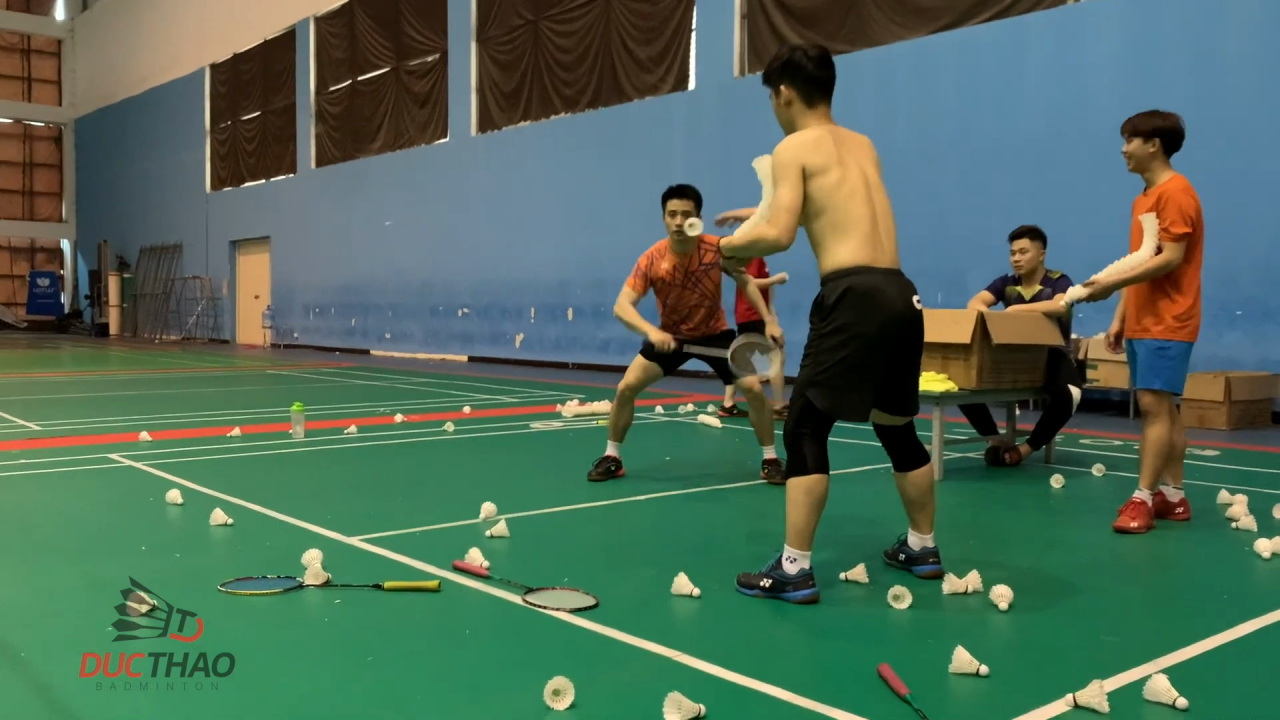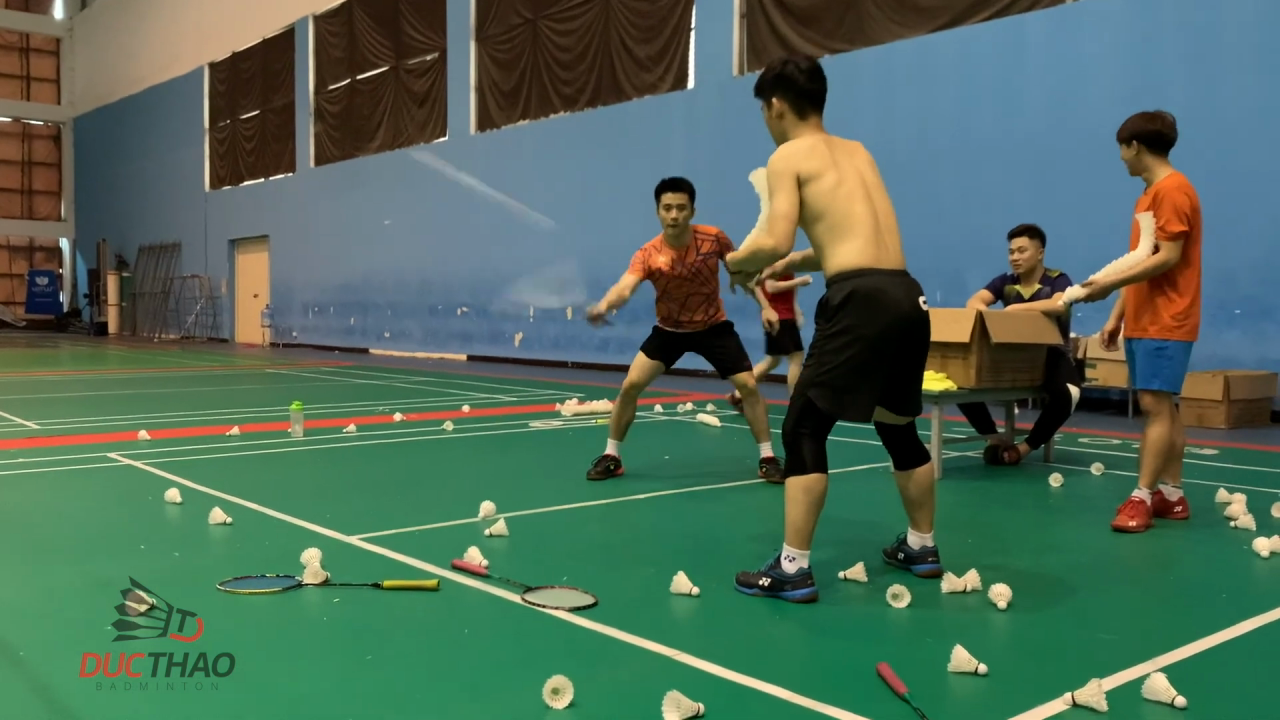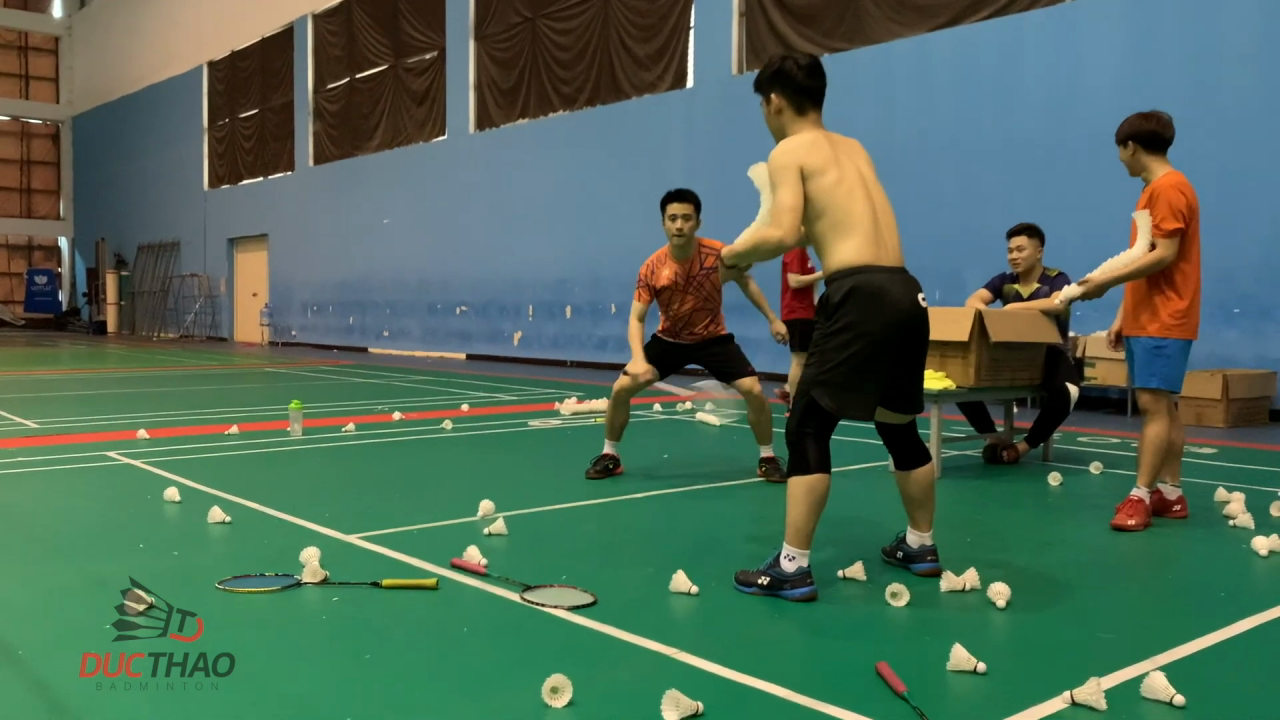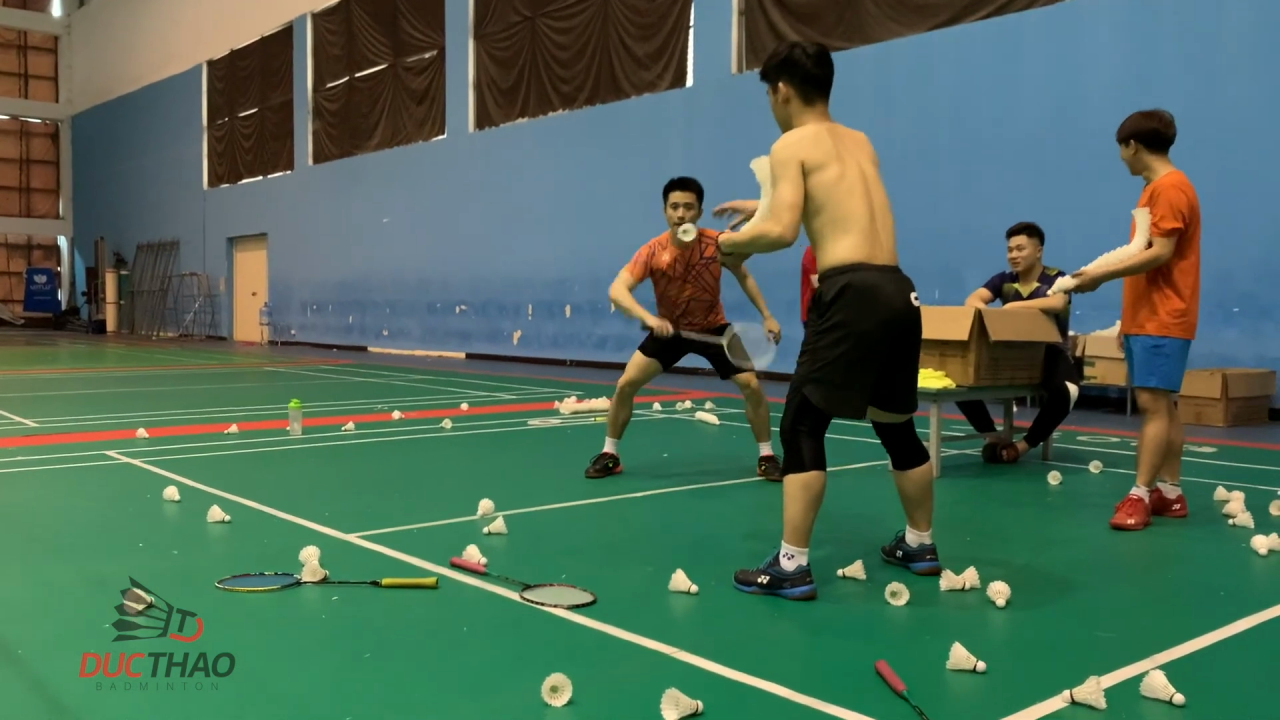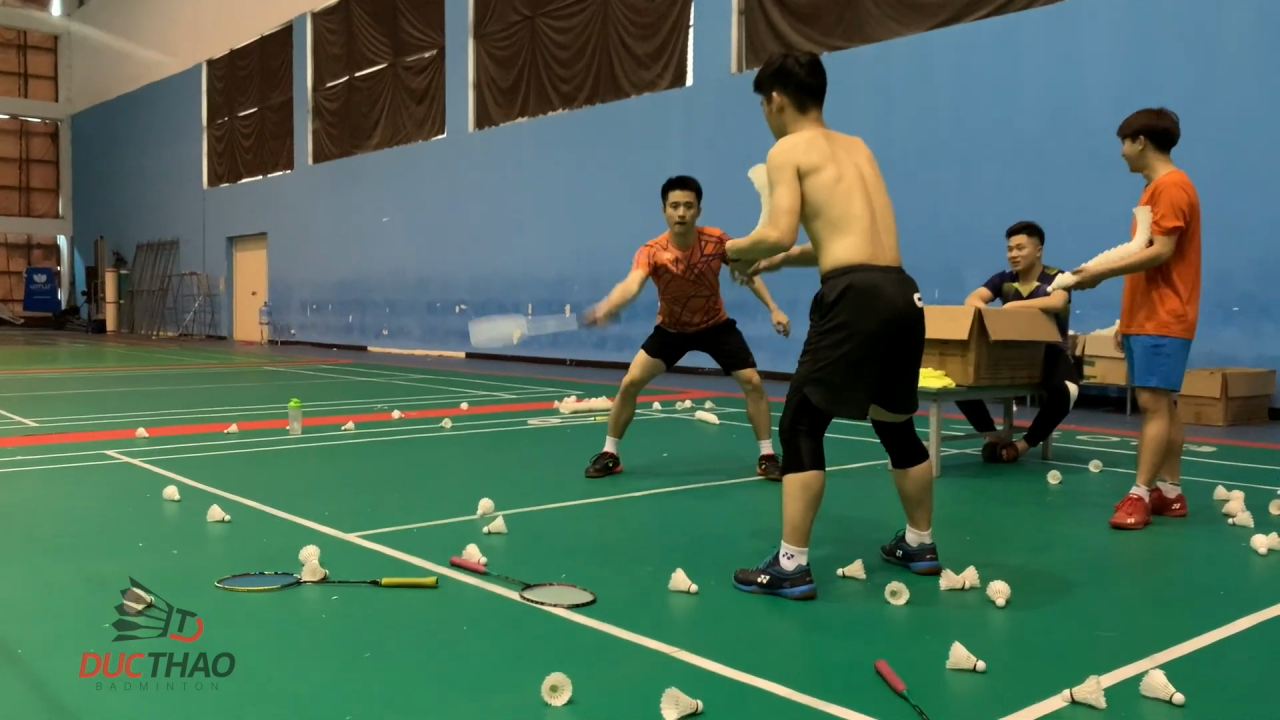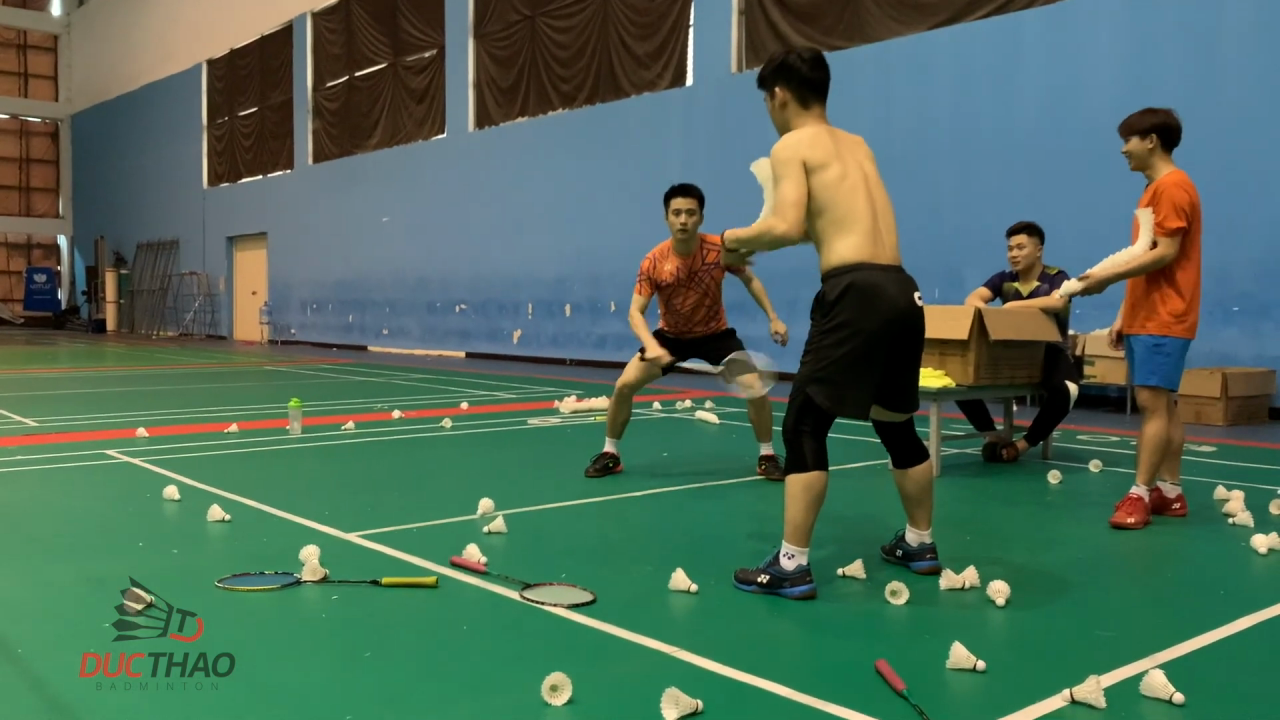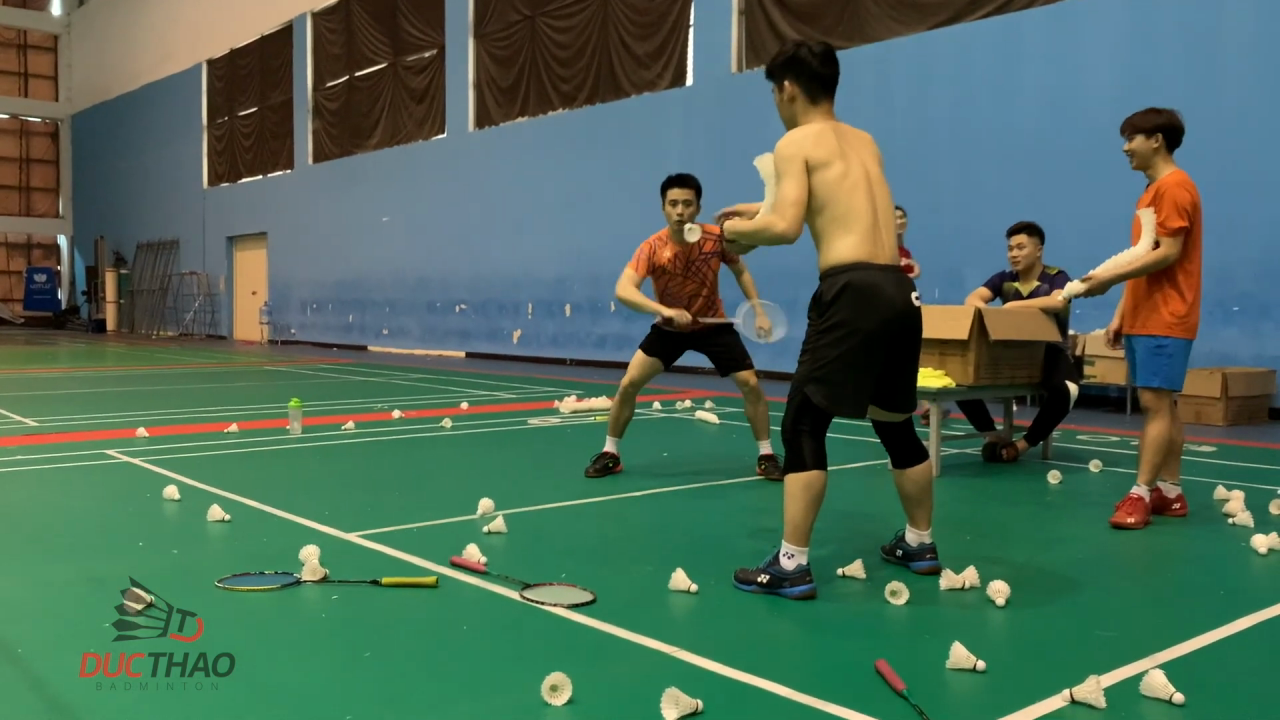
dt=0.2s
person 1, frame 1
left shoulder: (796, 147)
right shoulder: (862, 145)
left elbow: (778, 234)
left wrist: (732, 245)
right wrist: (758, 215)
left hip: (856, 297)
right hip: (900, 294)
left knee: (805, 429)
right knee: (897, 425)
left ankle: (794, 569)
right ankle: (922, 548)
person 1, frame 2
left shoulder: (787, 157)
right shoulder: (857, 152)
left elbow: (774, 241)
left wrist: (737, 260)
right wrist: (789, 267)
left hip: (862, 299)
right hip: (905, 295)
left knee: (804, 429)
right knee: (898, 426)
left ankle: (793, 570)
right ankle: (921, 547)
person 1, frame 3
left shoulder: (789, 152)
right shoulder: (852, 149)
left elbow: (782, 235)
left wrist: (735, 253)
right wrist: (761, 237)
left hip: (861, 296)
right hip: (904, 291)
left knee: (807, 429)
right knee: (899, 425)
left ankle: (793, 568)
right ankle: (921, 545)
person 1, frame 4
left shoulder: (793, 144)
right shoulder: (859, 142)
left elbow: (781, 231)
left wrist: (731, 242)
right wrist: (759, 208)
left hip: (853, 294)
right hip: (897, 290)
left knee: (802, 426)
right knee: (896, 423)
left ankle: (791, 566)
right ankle: (920, 545)
person 1, frame 5
left shoulder: (787, 151)
right shoulder: (857, 147)
left elbow: (779, 234)
left wrist: (738, 249)
right wrist: (786, 259)
left hip: (856, 295)
right hip: (900, 291)
left knee: (801, 426)
right knee: (896, 424)
left ankle: (792, 567)
right ankle: (920, 545)
person 1, frame 6
left shoulder: (792, 145)
right shoulder: (855, 145)
left elbow: (787, 228)
left wrist: (737, 239)
right wrist: (761, 231)
left hip: (857, 293)
right hip: (900, 289)
left knee: (804, 426)
right knee: (896, 423)
left ankle: (792, 566)
right ankle: (920, 543)
person 1, frame 7
left shoulder: (797, 142)
right shoulder: (864, 142)
left elbow: (785, 227)
left wrist: (736, 231)
right wrist: (763, 213)
left hip: (854, 293)
right hip: (899, 290)
left knee: (803, 425)
right knee: (895, 423)
left ankle: (791, 565)
right ankle: (919, 544)
person 2, frame 1
left shoulder: (1175, 192)
right shoulder: (1144, 197)
left elbow: (1171, 258)
left wrist: (1111, 283)
right wrist: (1120, 318)
left hip: (1166, 323)
right hip: (1144, 321)
left knee: (1153, 405)
right knee: (1164, 407)
left ankle: (1143, 498)
right ankle: (1172, 496)
person 2, frame 2
left shoulder: (1172, 189)
right shoulder: (1150, 193)
left elbow: (1168, 257)
left wrist: (1109, 284)
right wrist: (1116, 315)
left hip: (1165, 322)
right hip: (1145, 320)
left knee: (1155, 405)
right knee: (1163, 406)
left ankle: (1143, 497)
right ankle: (1171, 494)
person 2, frame 3
left shoulder: (1168, 188)
right shoulder: (1153, 190)
left elbow: (1164, 255)
left wrist: (1107, 281)
right wrist: (1122, 317)
left hip: (1163, 321)
right hip: (1146, 319)
left knee: (1153, 404)
right knee: (1162, 406)
left ankle: (1141, 496)
right ankle: (1170, 493)
person 2, frame 4
left shoulder: (1169, 187)
right shoulder: (1155, 189)
left elbow: (1160, 254)
left wrist: (1101, 275)
right wrist: (1128, 319)
left hip: (1163, 320)
right hip: (1147, 318)
left knee: (1152, 403)
right knee: (1161, 404)
left ankle: (1140, 495)
right ankle: (1169, 492)
person 2, frame 5
left shoulder: (1171, 185)
right shoulder: (1154, 189)
left elbow: (1161, 252)
left wrist: (1101, 272)
right wrist: (1126, 317)
left hip: (1163, 319)
right hip: (1146, 317)
left knee: (1153, 402)
right knee: (1162, 404)
left ankle: (1141, 494)
right ankle: (1169, 491)
person 2, frame 6
left shoulder: (1172, 186)
right shoulder: (1153, 190)
left elbow: (1165, 253)
left wrist: (1106, 277)
right wrist: (1122, 316)
left hip: (1164, 319)
right hip: (1144, 317)
left knee: (1152, 402)
right knee: (1162, 404)
left ankle: (1141, 494)
right ankle: (1170, 491)
person 2, frame 7
left shoulder: (1174, 187)
right shoulder: (1150, 192)
left elbow: (1167, 254)
left wrist: (1109, 278)
right wrist: (1120, 314)
left hip: (1164, 319)
right hip: (1143, 318)
left knee: (1155, 403)
right knee: (1162, 405)
left ankle: (1141, 494)
right ankle: (1169, 491)
person 3, frame 1
left shoulder: (717, 249)
right shoulder: (651, 260)
left elbow: (744, 282)
right elbow: (622, 307)
left wrist: (768, 321)
right wrist: (649, 331)
left hip: (715, 335)
right hip: (669, 338)
left knee: (755, 392)
right knee: (625, 389)
left ankle: (771, 460)
right ankle: (611, 458)
person 3, frame 2
left shoulder: (713, 238)
right shoulder: (648, 254)
right elbow: (623, 288)
right wrist: (602, 306)
left hip: (714, 328)
right hip: (669, 330)
left knee: (749, 387)
right knee: (630, 386)
left ankle: (767, 458)
right ankle: (611, 456)
person 3, frame 3
left shoulder: (718, 253)
right shoulder: (652, 268)
left elbow: (746, 282)
right elbow: (636, 320)
left wrist: (773, 319)
right wrist: (637, 357)
left hip: (713, 339)
right hip: (668, 343)
left knee: (755, 393)
right knee: (621, 390)
left ankle: (767, 459)
right ankle: (609, 456)
person 3, frame 4
left shoulder: (717, 243)
right shoulder: (652, 252)
left elbow: (743, 275)
right elbow: (616, 292)
left wrist: (767, 316)
right wrist: (647, 317)
left hip: (713, 329)
right hip: (668, 332)
left knee: (752, 387)
right knee: (625, 384)
left ankle: (767, 457)
right ankle: (609, 454)
person 3, frame 5
left shoulder: (717, 240)
right shoulder: (652, 251)
right elbow: (630, 287)
left wrist: (773, 309)
right wrist: (605, 308)
left hip: (716, 326)
right hip: (671, 330)
left knee: (753, 383)
right knee: (629, 385)
left ankle: (767, 456)
right ankle: (610, 454)
person 3, frame 6
left shoulder: (720, 249)
right shoulder: (653, 261)
left elbow: (749, 279)
right elbow: (636, 314)
left wrist: (773, 318)
right wrist: (650, 344)
left hip: (715, 335)
right hip: (671, 337)
right knee: (624, 386)
left ankle: (767, 456)
right ankle: (610, 454)
person 3, frame 7
left shoulder: (716, 237)
right shoulder: (652, 247)
left elbow: (740, 270)
right elbow: (624, 291)
left wrist: (757, 310)
right wrist: (665, 311)
left hip: (714, 327)
right hip: (668, 329)
left knee: (751, 385)
right knee: (628, 384)
left ankle: (766, 456)
right ankle: (610, 453)
person 4, frame 1
left shoulder: (1059, 281)
right shoulder: (1007, 282)
left elbow: (1059, 306)
right elbow: (975, 303)
left wrist: (1015, 309)
left hip: (1052, 358)
left knee: (1068, 395)
left ankle: (1027, 448)
right ankle: (996, 440)
person 4, frame 2
left shoulder: (1058, 280)
right shoulder: (1005, 281)
left elbow: (1058, 305)
right elbow: (974, 302)
left wrist: (1014, 308)
left hip: (1051, 357)
left knee: (1066, 394)
left ankle: (1026, 447)
right ankle: (995, 439)
person 4, frame 3
left shoulder: (1057, 279)
right shoulder: (1004, 281)
left elbow: (1057, 304)
right elbow: (973, 301)
left wrist: (1012, 307)
left hip: (1050, 356)
left knee: (1065, 393)
left ankle: (1025, 445)
right ankle: (994, 438)
person 4, frame 4
left shoulder: (1056, 278)
right shoulder: (1004, 280)
left elbow: (1057, 303)
right elbow: (972, 300)
left wrist: (1012, 306)
left hip: (1050, 355)
left knee: (1065, 392)
left ankle: (1025, 444)
right ankle: (994, 438)
person 4, frame 5
left shoulder: (1056, 278)
right shoulder: (1004, 279)
left elbow: (1057, 302)
right elbow: (972, 299)
left wrist: (1012, 306)
left hip: (1049, 354)
left knee: (1065, 391)
left ankle: (1024, 444)
right ankle: (994, 437)
person 4, frame 6
left shoulder: (1056, 277)
right shoulder: (1004, 279)
left elbow: (1057, 302)
right elbow: (972, 299)
left wrist: (1012, 305)
left hip: (1049, 354)
left knee: (1065, 391)
left ankle: (1024, 443)
right ankle: (994, 436)
person 4, frame 7
left shoulder: (1056, 277)
right shoulder: (1004, 279)
left elbow: (1057, 302)
right elbow: (972, 299)
left wrist: (1012, 305)
left hip: (1049, 354)
left knee: (1065, 391)
left ankle: (1025, 443)
right ankle: (994, 437)
